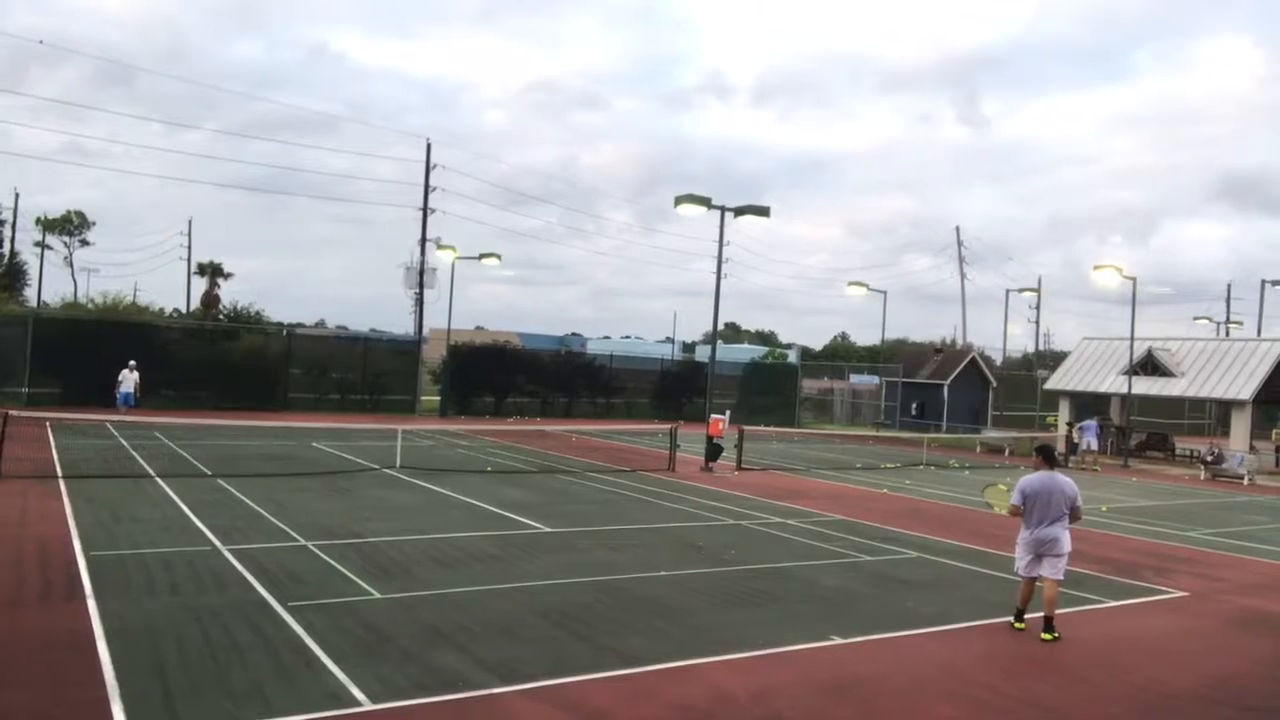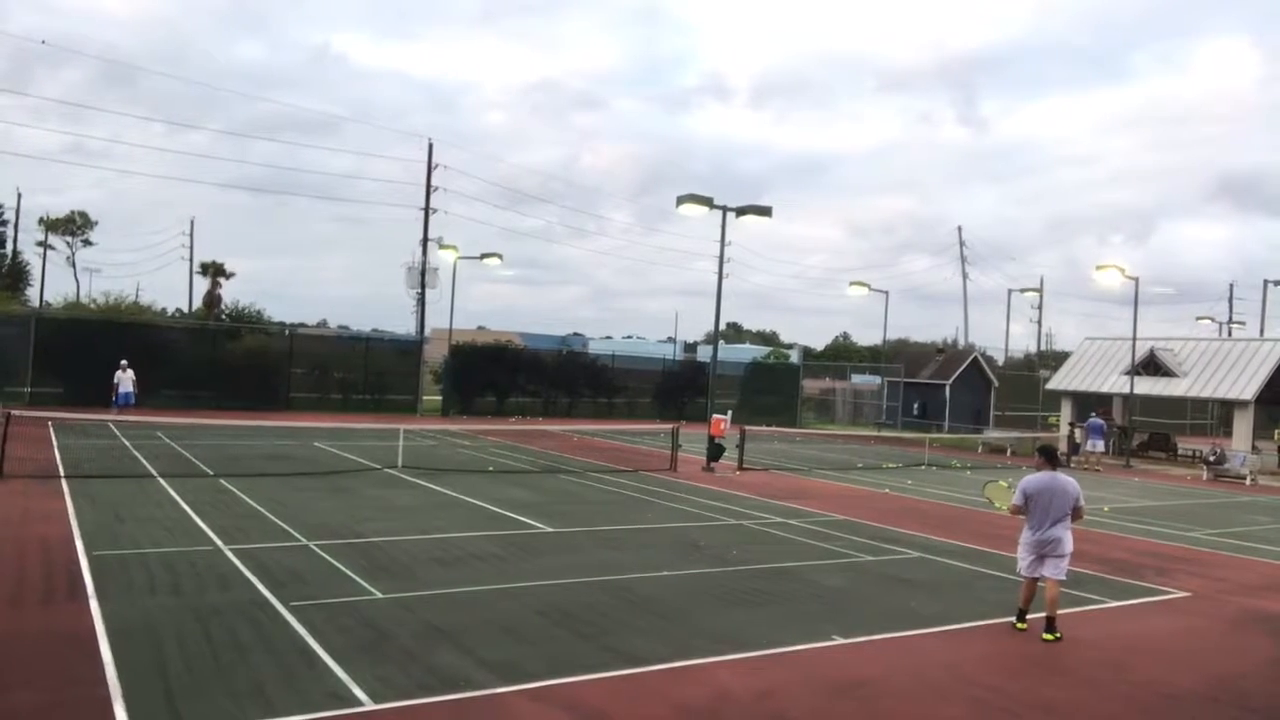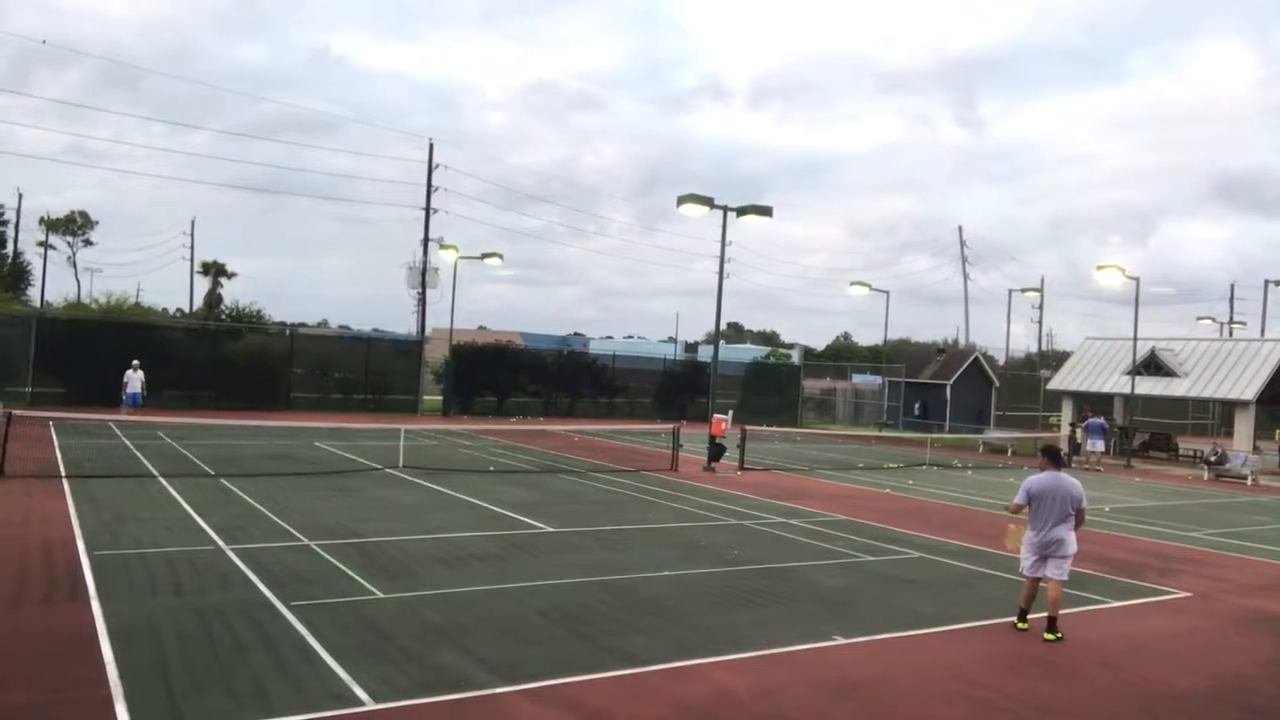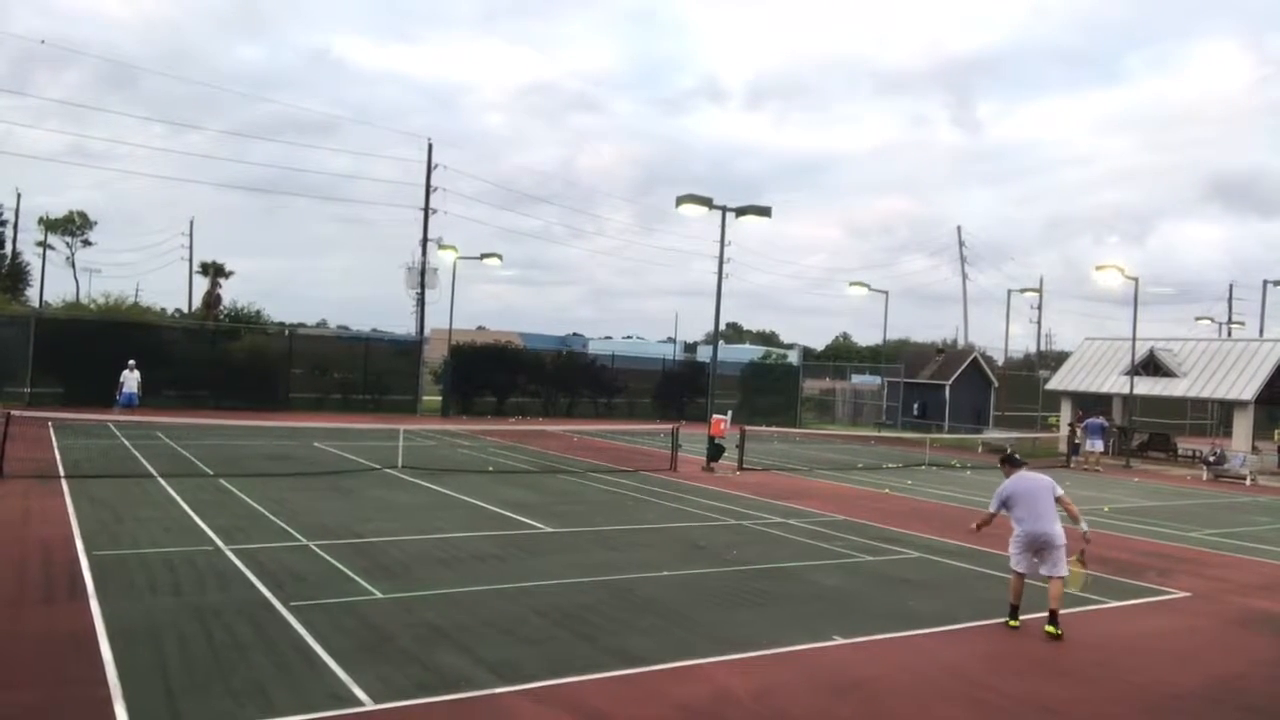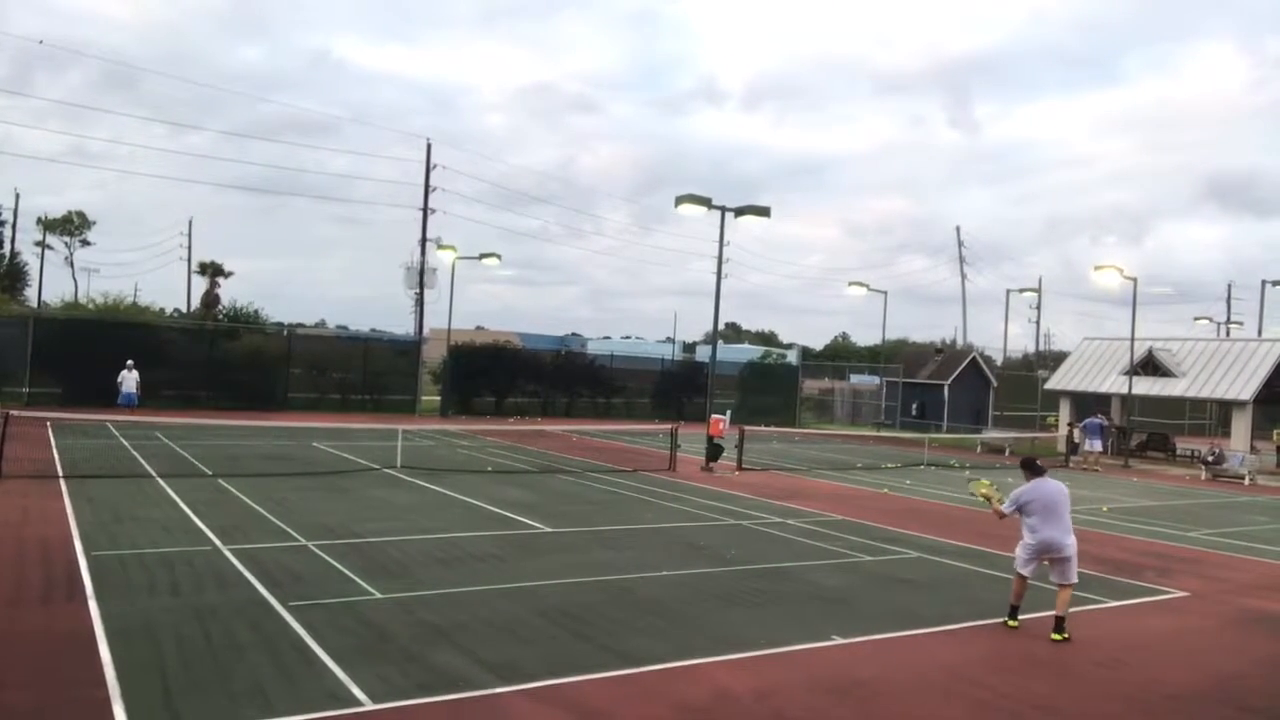
dt=1s
person 1, frame 1
left shoulder: (1026, 482)
right shoulder: (1069, 484)
left elbow: (1013, 511)
right elbow: (1077, 515)
left hip: (1031, 538)
right hip: (1056, 539)
left knee: (1027, 579)
right knee: (1050, 582)
left ankle: (1018, 619)
right ankle: (1048, 628)
person 1, frame 2
left shoulder: (1028, 482)
right shoulder: (1071, 484)
left elbow: (1015, 510)
right elbow: (1079, 514)
left hip: (1033, 539)
right hip: (1059, 540)
left knee: (1029, 579)
right knee: (1052, 582)
left ankle: (1021, 619)
right ankle: (1050, 628)
person 1, frame 3
left shoulder: (1032, 482)
right shoulder: (1075, 485)
left elbow: (1015, 509)
right elbow: (1081, 518)
left wrist: (1009, 506)
left hip: (1036, 539)
right hip: (1062, 541)
left knee: (1031, 579)
right knee: (1055, 583)
left ankle: (1022, 619)
right ankle: (1051, 628)
person 1, frame 4
left shoulder: (1005, 488)
right shoulder: (1045, 480)
left elbow: (990, 517)
right elbow: (1067, 504)
left wrist: (977, 526)
right wrist: (1083, 527)
left hip: (1024, 535)
right hip: (1051, 533)
left knee: (1018, 573)
right knee: (1056, 577)
left ankle: (1013, 617)
right ankle: (1053, 622)
person 1, frame 5
left shoulder: (1021, 493)
right shoulder: (1062, 488)
left elbow: (1001, 514)
left wrist: (991, 501)
left hip: (1035, 542)
right hip: (1063, 543)
left knee: (1021, 576)
right knee: (1065, 585)
left ankle: (1012, 616)
right ankle: (1058, 629)
